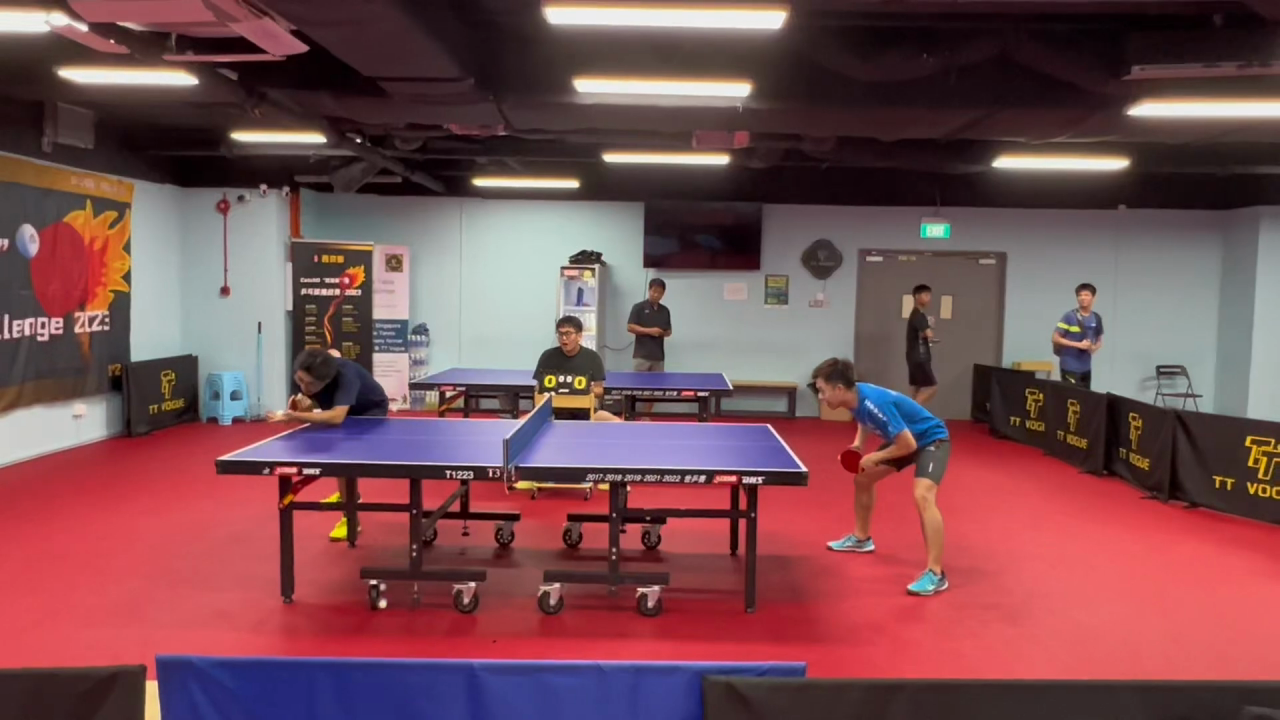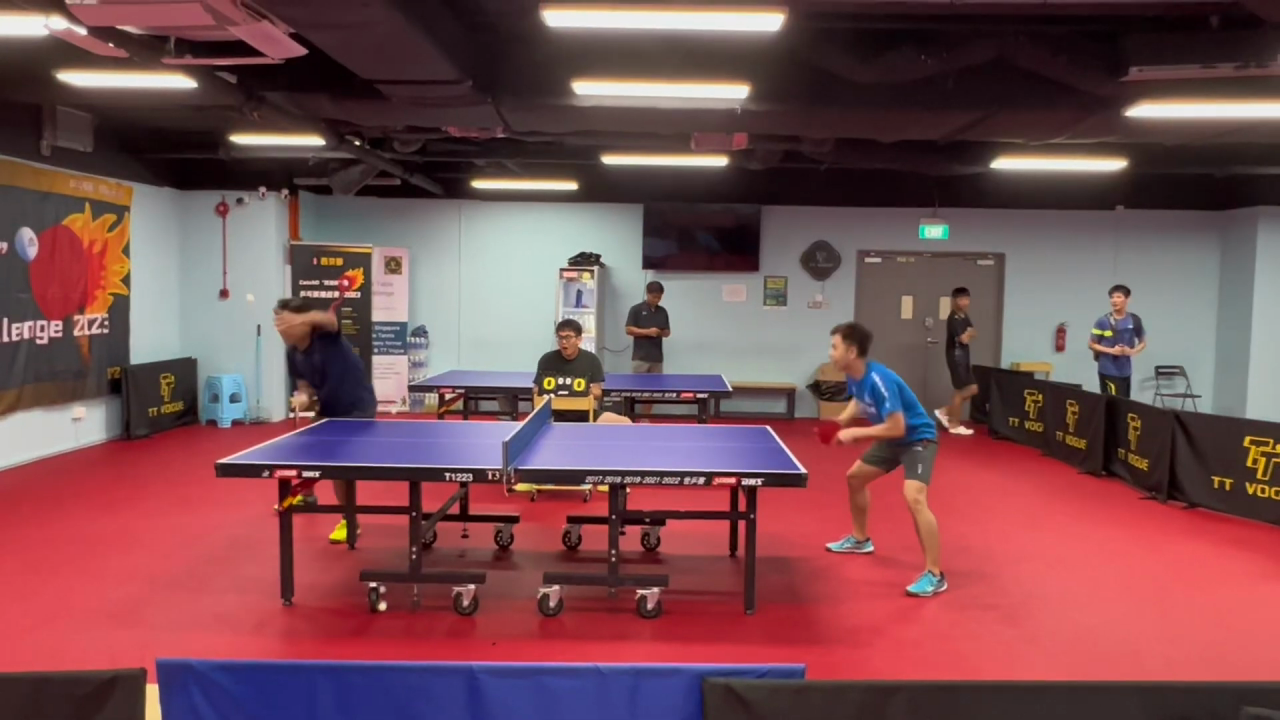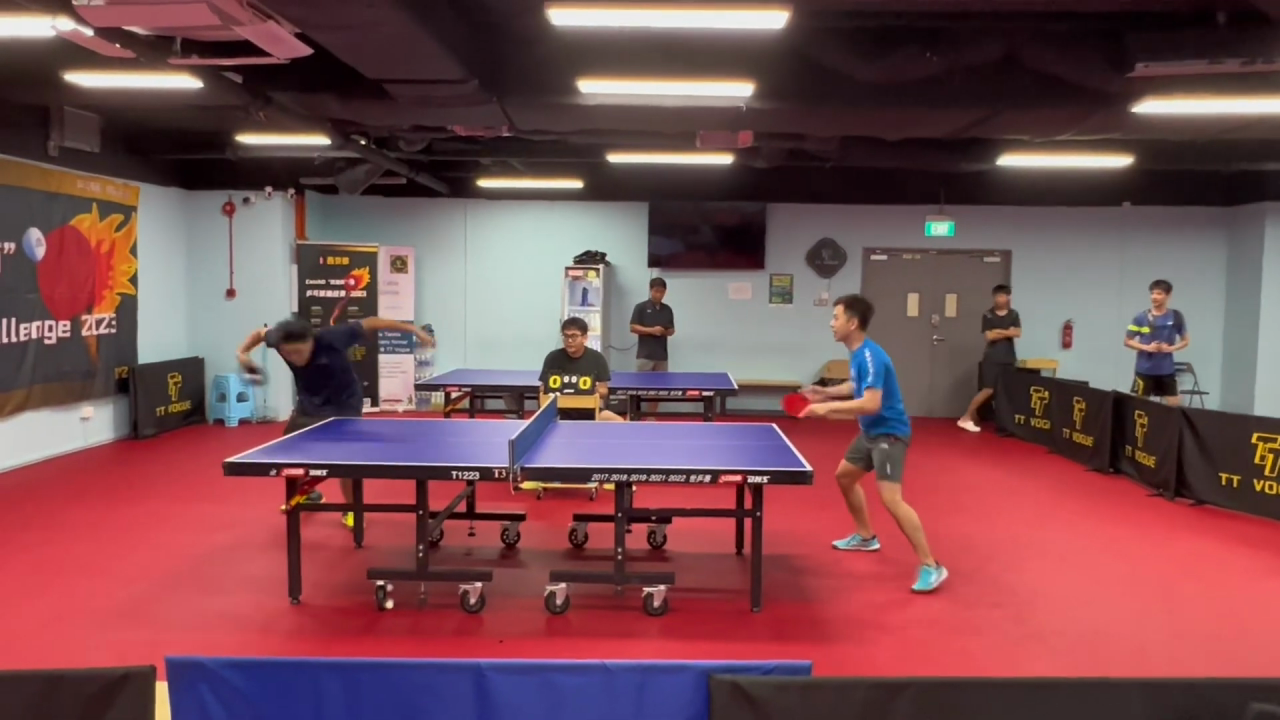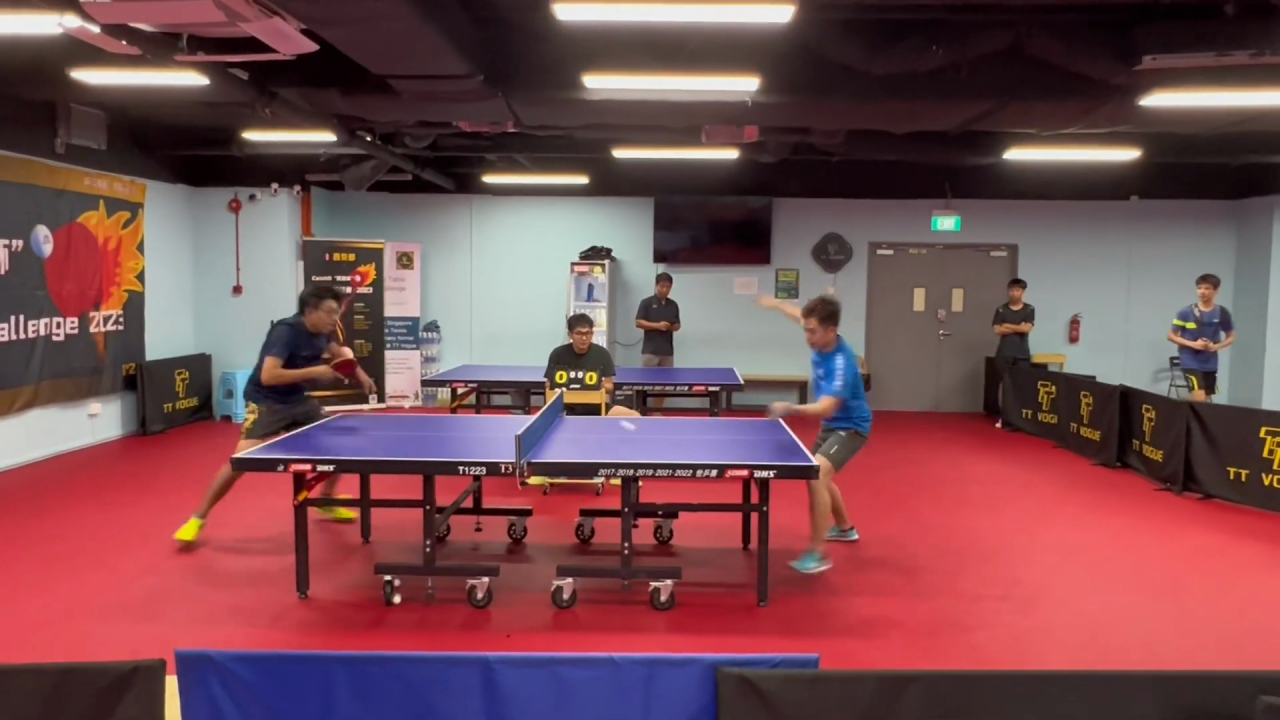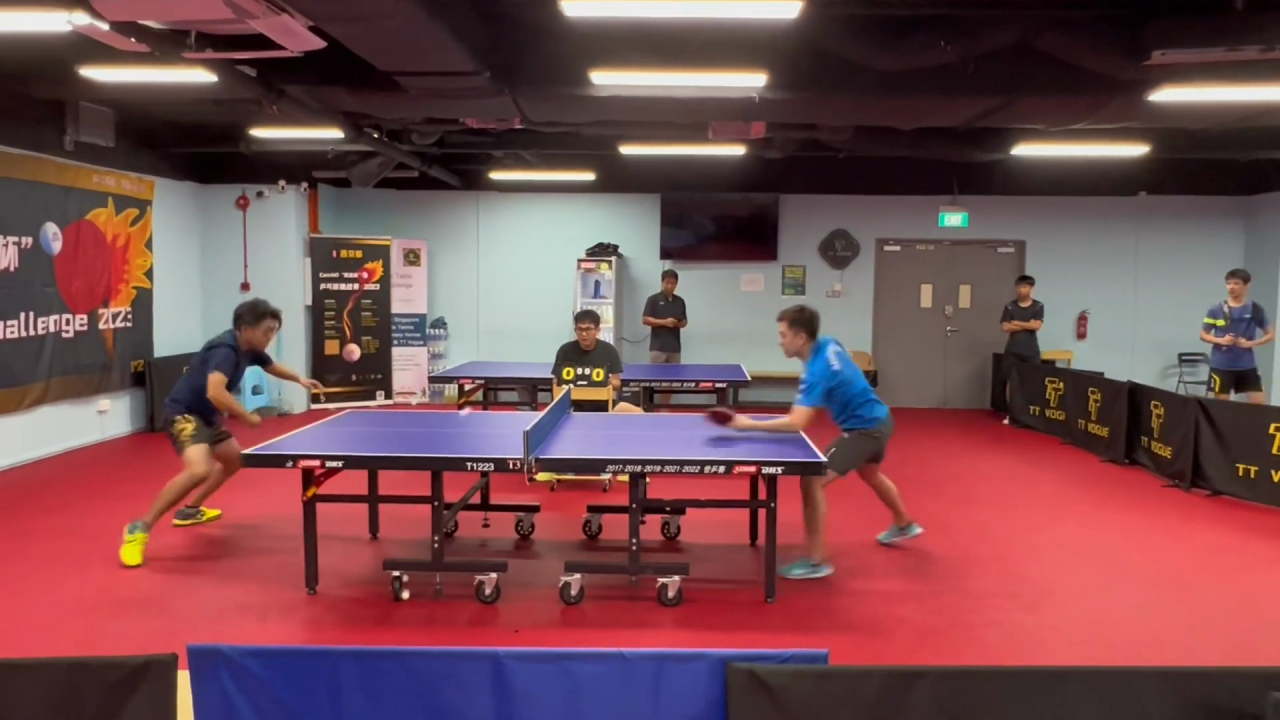
dt=0.5s
person 1, frame 1
left shoulder: (876, 405)
right shoulder: (855, 395)
left elbow: (908, 445)
right elbow: (866, 421)
left wrist: (873, 457)
right wrist: (858, 444)
left hip: (931, 440)
right hip: (904, 438)
left knee: (923, 496)
right knee: (862, 477)
left ankle: (935, 574)
right ankle: (861, 538)
person 1, frame 2
left shoulder: (881, 381)
right shoulder: (853, 375)
left elbow: (896, 428)
right elbow: (859, 402)
left wrist: (855, 433)
right wrist: (843, 419)
left hip: (918, 438)
right hip: (893, 438)
left knee: (914, 497)
right knee: (855, 477)
left ankle: (934, 575)
right ankle: (860, 539)
person 1, frame 3
left shoulder: (871, 356)
right shoulder: (857, 353)
left elbow: (871, 404)
left wrist: (828, 407)
right wrist: (826, 392)
left hip: (890, 433)
right hip: (870, 432)
left knee: (891, 499)
right knee: (844, 476)
left ankle: (930, 565)
right ankle: (865, 536)
person 1, frame 4
left shoulder: (842, 362)
right shoulder: (823, 341)
left elbow: (826, 409)
right elbow: (803, 315)
left wrist: (791, 409)
right wrist: (776, 305)
left hip: (850, 429)
right hip: (832, 426)
left knee: (817, 476)
right knee: (825, 477)
left ankle: (817, 554)
right ankle: (844, 528)
person 1, frame 5
left shoulder: (816, 373)
right shoulder: (828, 345)
left elbow: (796, 423)
left wrist: (749, 424)
left hip: (863, 431)
right hip: (879, 421)
left knee: (812, 482)
right knee: (870, 475)
left ankle: (817, 561)
right ankle: (903, 524)
person 2, frame 1
left shoulder: (345, 376)
right shoulder: (304, 377)
left elbow: (337, 416)
left wrist: (295, 416)
right wrist: (304, 404)
left hip: (371, 411)
right hip: (341, 411)
right ankle: (347, 494)
person 2, frame 2
left shoulder: (326, 335)
right shoulder: (293, 354)
left elbow: (326, 318)
left wrist: (301, 319)
right wrist: (302, 398)
left hip: (356, 410)
right hip: (329, 411)
left ankle: (350, 522)
right ankle: (307, 497)
person 2, frame 3
left shoulder: (332, 337)
right shoulder: (282, 341)
left elbow: (372, 323)
right elbow: (261, 333)
left wrist: (414, 330)
right wrist: (242, 353)
left hip: (343, 404)
right hip: (309, 405)
left ankle: (350, 509)
right ankle: (310, 494)
person 2, frame 4
left shoulder: (322, 331)
right shoulder: (286, 331)
left elbow: (333, 350)
right elbow: (268, 376)
left wrist: (358, 373)
right wrist: (313, 372)
left hip: (298, 400)
right hip: (266, 402)
left ankle: (327, 503)
right ankle: (198, 518)
person 2, frame 5
left shoulder: (249, 348)
right shoulder: (224, 350)
left elbow: (272, 367)
right elbow: (214, 392)
left wrist: (300, 380)
right wrist: (247, 417)
left hip: (208, 415)
right hip: (184, 413)
left knee: (234, 459)
right knee: (199, 470)
left ankle: (189, 510)
right ankle: (139, 529)
